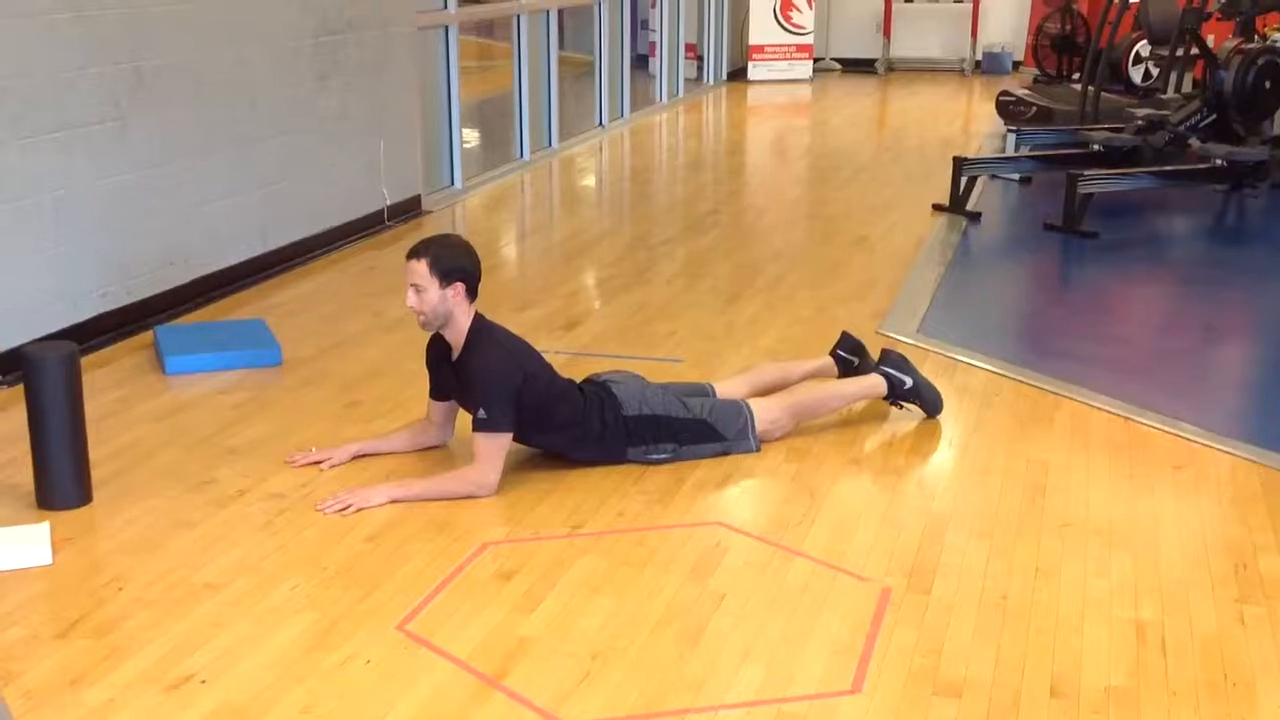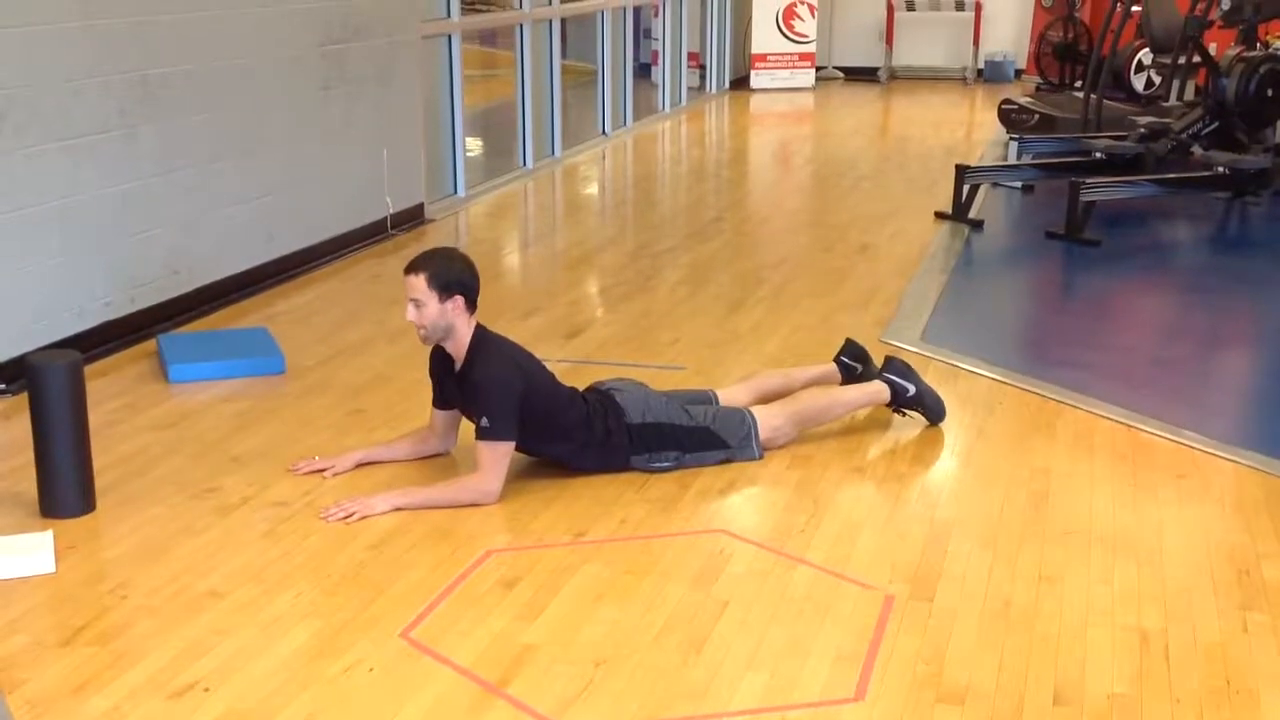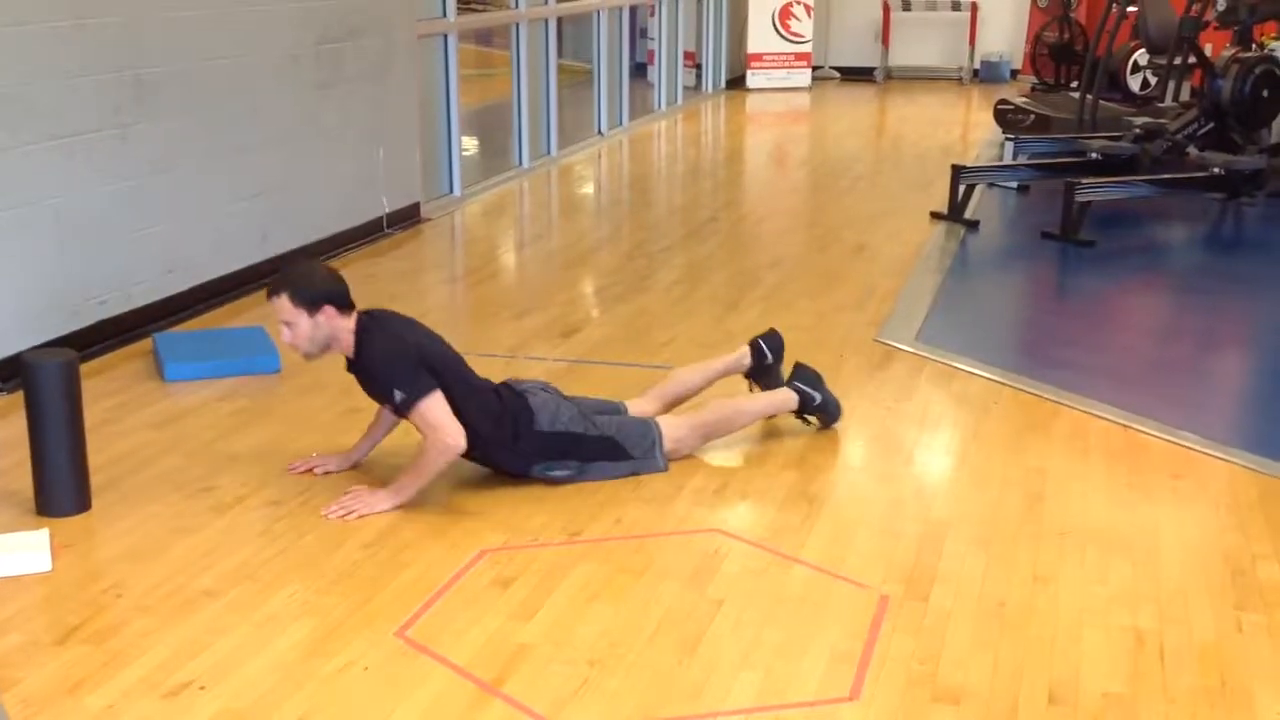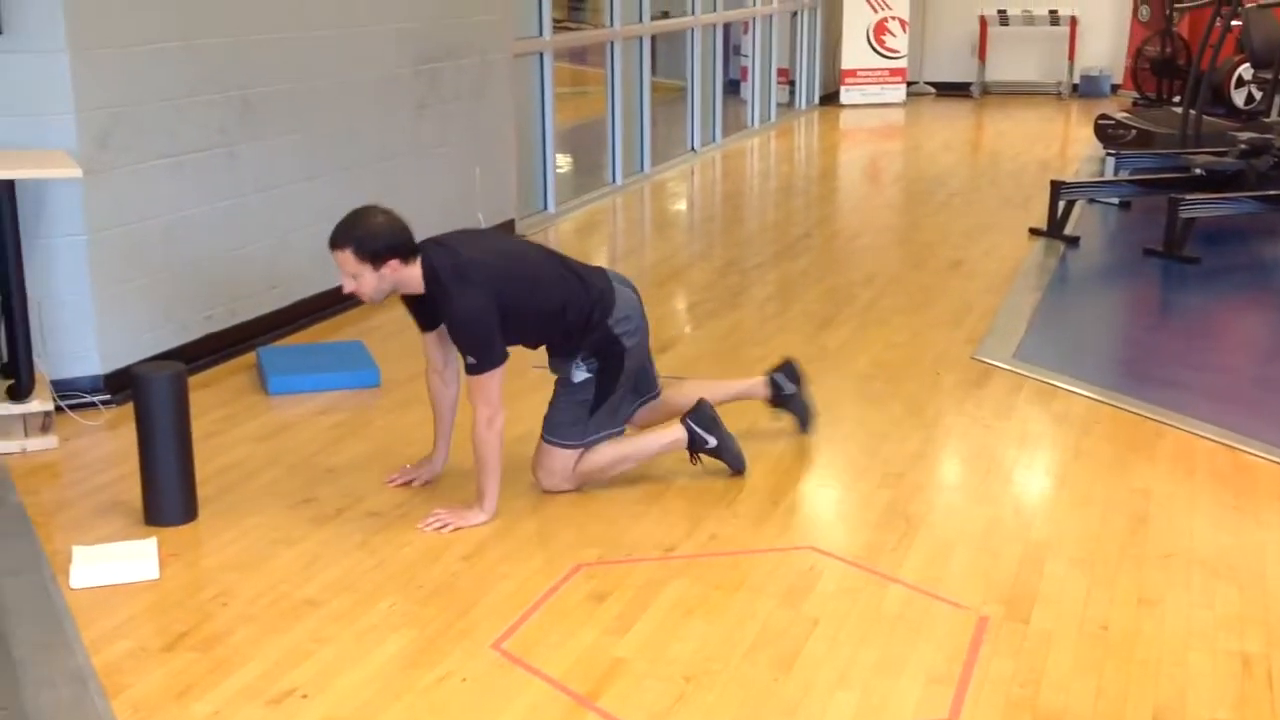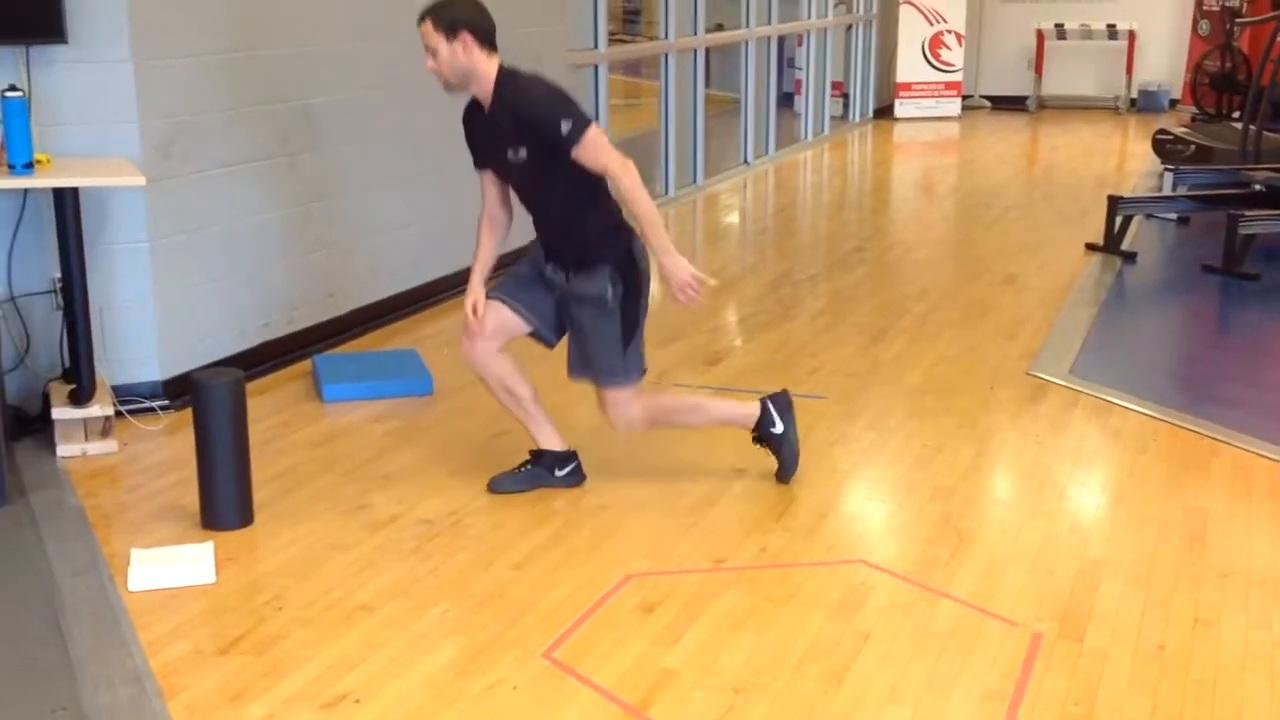
dt=1s
person 1, frame 1
left shoulder: (490, 362)
right shoulder: (444, 347)
left elbow: (484, 477)
right elbow: (435, 429)
left wrist: (387, 491)
right wrist: (355, 447)
left hip: (629, 424)
right hip: (607, 395)
left knee: (770, 420)
right knee: (732, 390)
left ankle: (886, 378)
right ankle: (839, 358)
person 1, frame 2
left shoulder: (493, 373)
right shoulder: (446, 359)
left elbow: (488, 485)
right elbow: (438, 438)
left wrist: (390, 499)
right wrist: (357, 455)
left hip: (631, 433)
right hip: (609, 404)
left knee: (773, 427)
right knee: (737, 396)
left ankle: (887, 387)
right ankle: (841, 366)
person 1, frame 3
left shoulder: (381, 351)
right shoulder: (372, 329)
left elbow: (450, 439)
left wrist: (395, 494)
right wrist: (354, 454)
left hip: (535, 439)
right hip: (524, 404)
left knee: (680, 437)
right knee: (646, 408)
left ankle: (795, 394)
right ankle: (753, 354)
person 1, frame 4
left shoulder: (467, 299)
right shoulder: (428, 272)
left elbow: (488, 413)
right elbow: (441, 370)
left wrist: (487, 506)
right wrist: (438, 458)
left hip: (605, 330)
right hip: (603, 308)
left knee: (554, 475)
right knee: (643, 413)
left ankle: (690, 436)
right ankle: (772, 385)
person 1, frame 5
left shoulder: (536, 104)
right shoulder: (478, 120)
left elbow: (618, 169)
right elbow: (495, 207)
left wrist: (667, 256)
right wrist: (478, 281)
left hip: (603, 269)
right hip: (552, 259)
left knee: (625, 414)
right knee: (478, 338)
left ankle: (764, 418)
right ankle: (556, 457)
